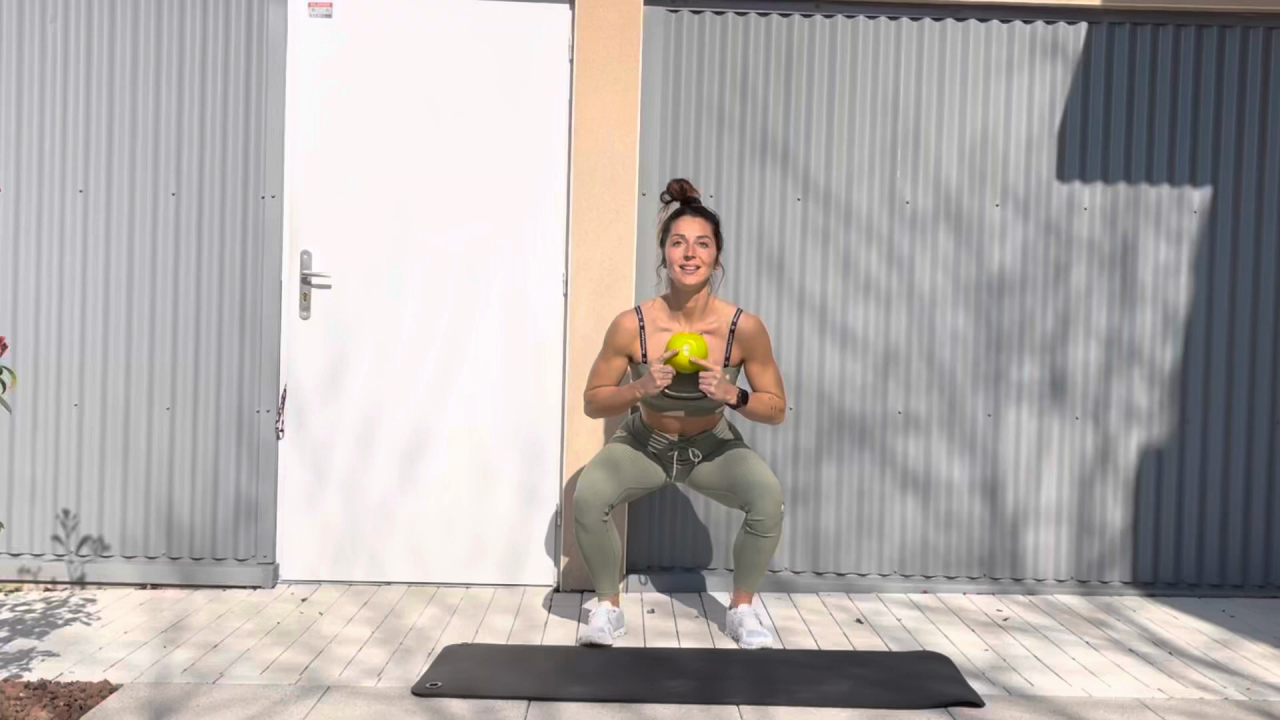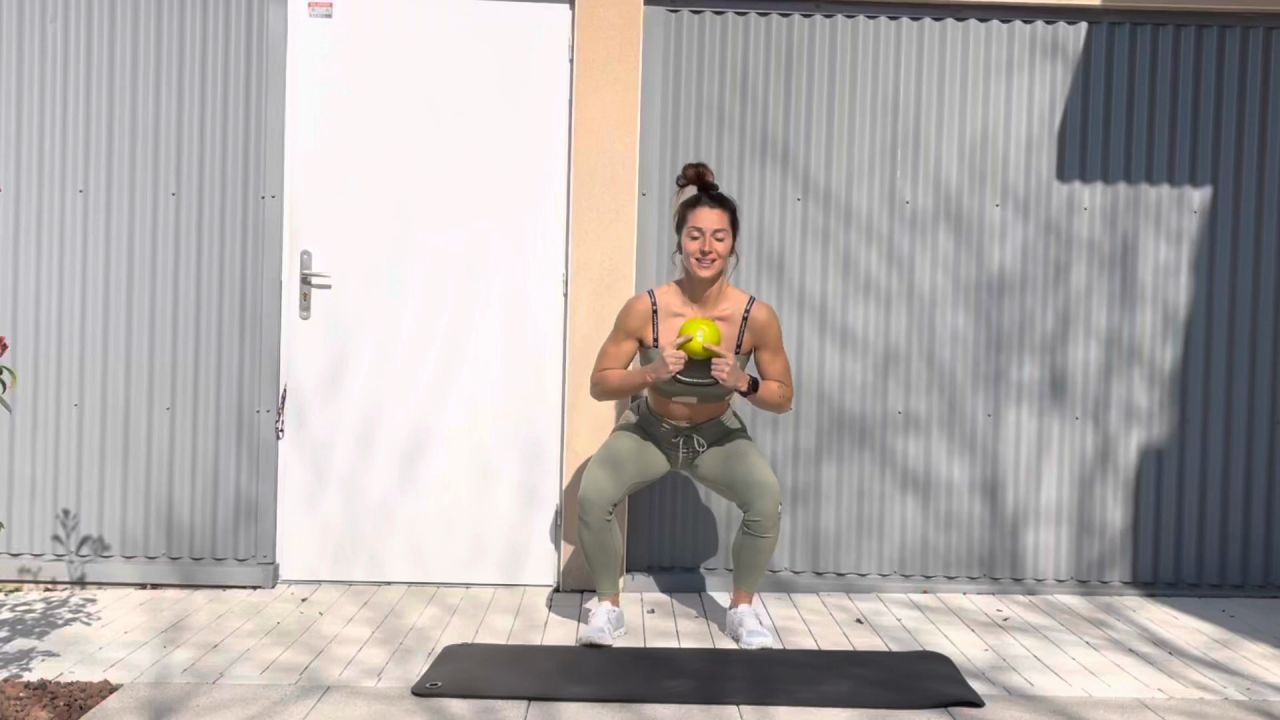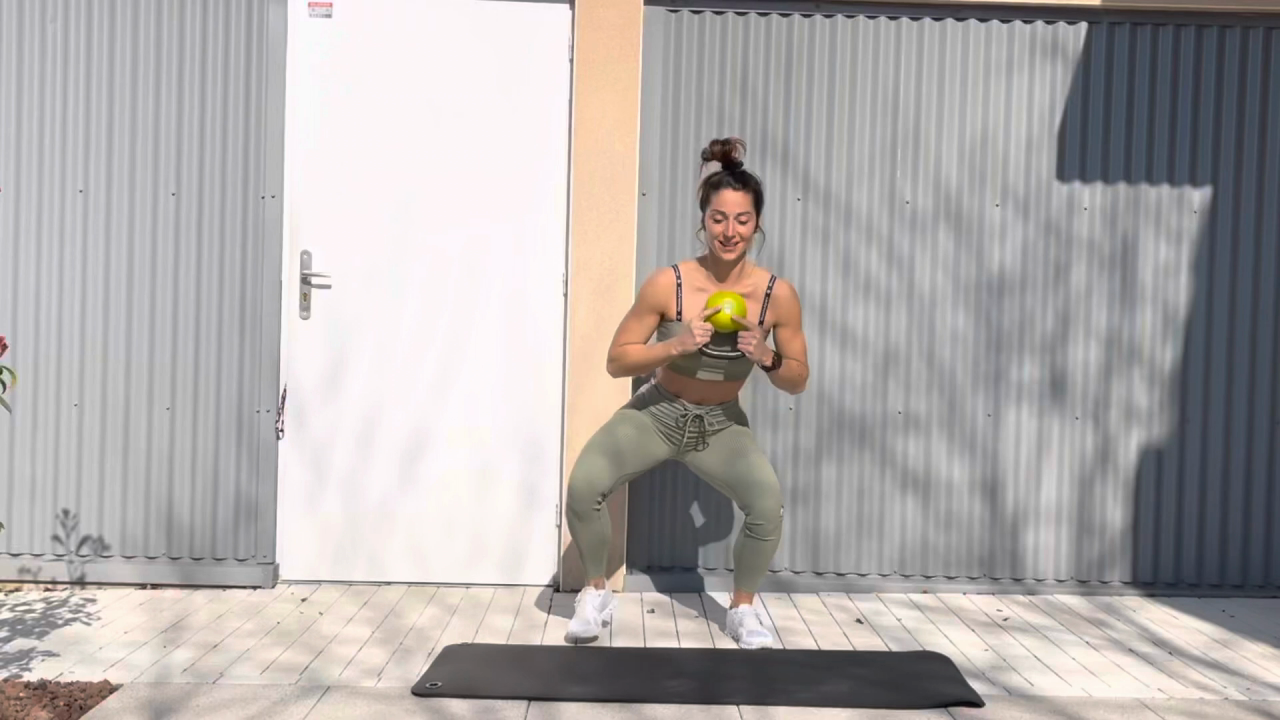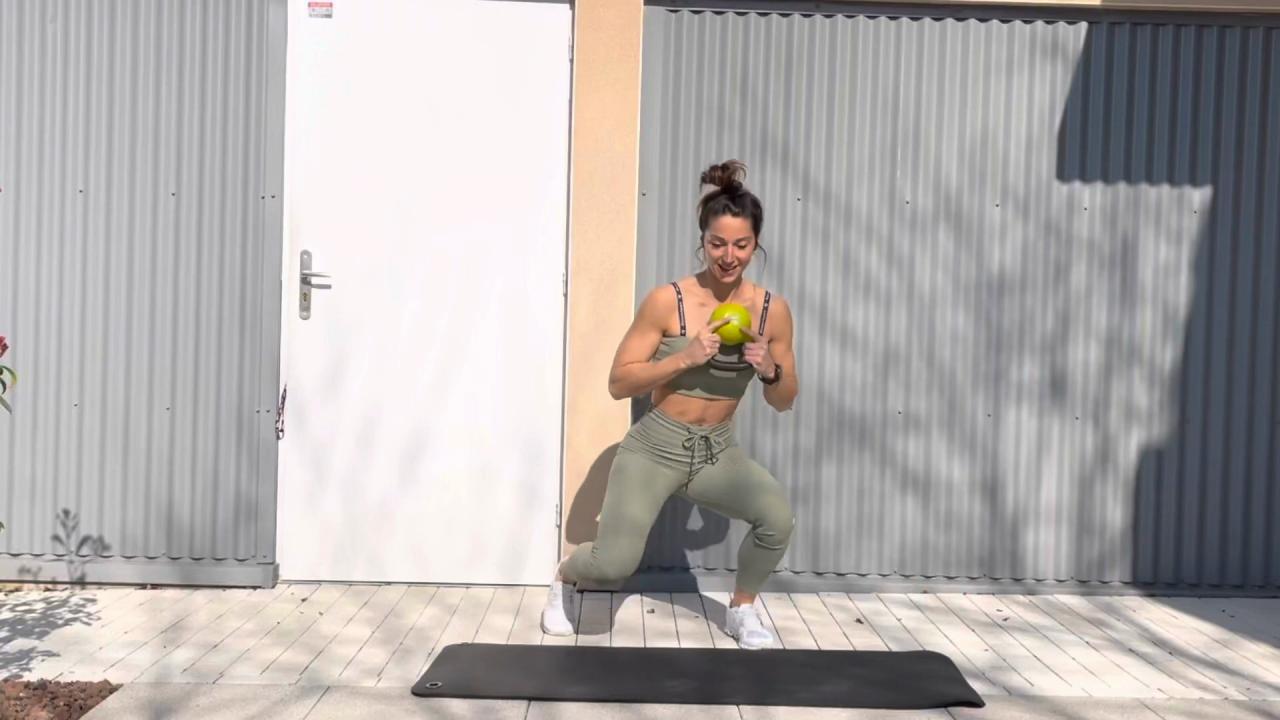
dt=0.2s
person 1, frame 1
left shoulder: (744, 327)
right shoulder: (631, 325)
left elbow: (776, 408)
right elbow: (593, 402)
left wrist: (733, 395)
right wrist: (641, 388)
left hip: (711, 446)
right hip: (644, 443)
left knee: (768, 497)
right knee: (589, 496)
left ankle: (741, 609)
right ankle: (608, 605)
person 1, frame 2
left shoulder: (756, 316)
right shoulder: (645, 308)
left elbow: (783, 399)
right elbow: (599, 385)
left wrist: (743, 383)
right wrist: (652, 373)
left hip: (716, 435)
right hip: (649, 430)
left knee: (766, 500)
right knee: (593, 495)
left ankle: (741, 609)
right ankle: (608, 605)
person 1, frame 3
left shoulder: (777, 294)
right shoulder: (668, 283)
left elbow: (796, 382)
right elbow: (617, 361)
left wrist: (768, 357)
right wrist: (680, 344)
left hip: (722, 425)
right hip: (655, 414)
left knee: (767, 506)
right knee: (584, 485)
left ankle: (742, 609)
right ankle: (596, 588)
person 1, frame 4
left shoulder: (773, 310)
right shoulder: (668, 301)
left elbow: (786, 400)
right elbow: (619, 383)
left wrist: (769, 369)
right wrist: (687, 356)
left hip: (719, 452)
right hip: (654, 447)
left knee: (778, 515)
right knee: (612, 565)
left ankle: (742, 608)
right ankle: (568, 573)
